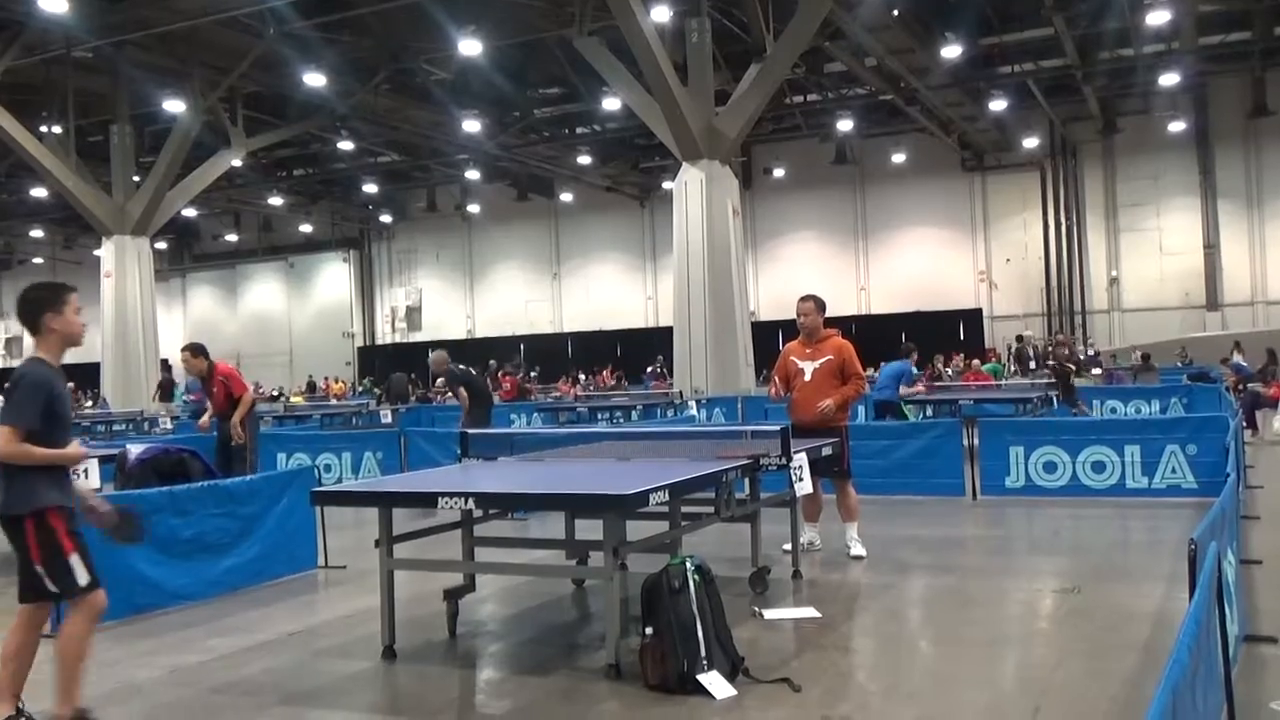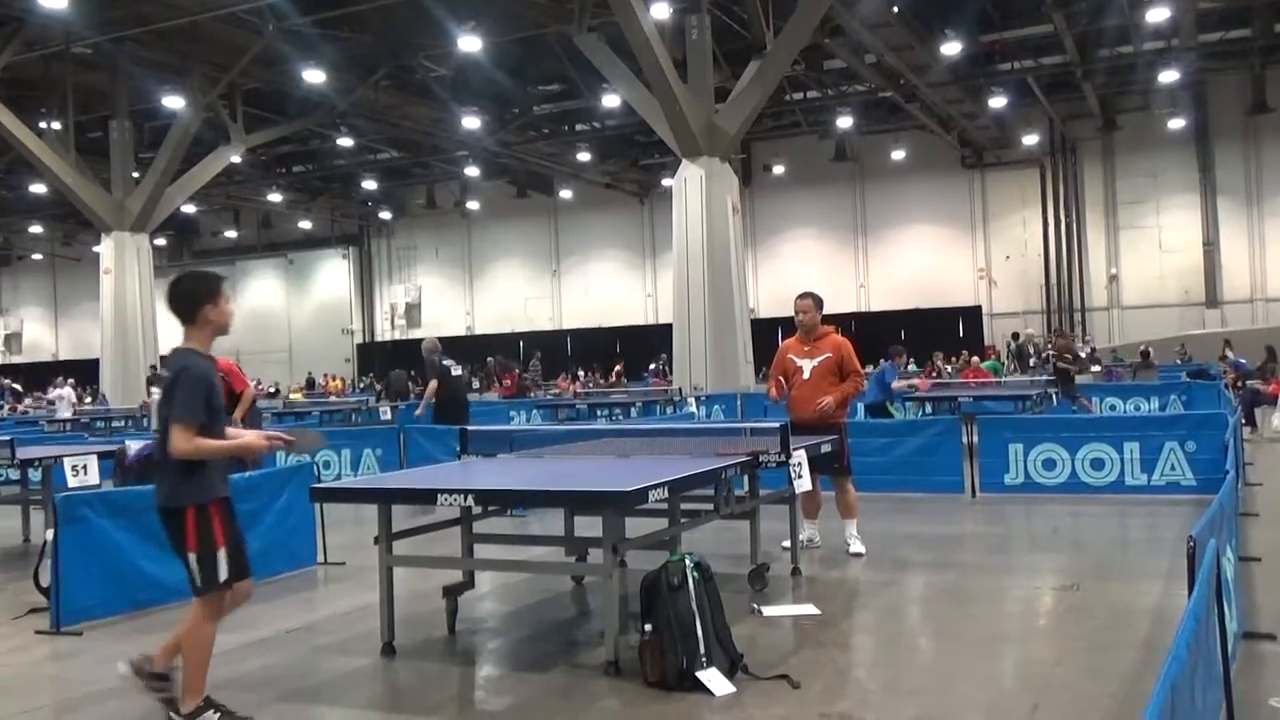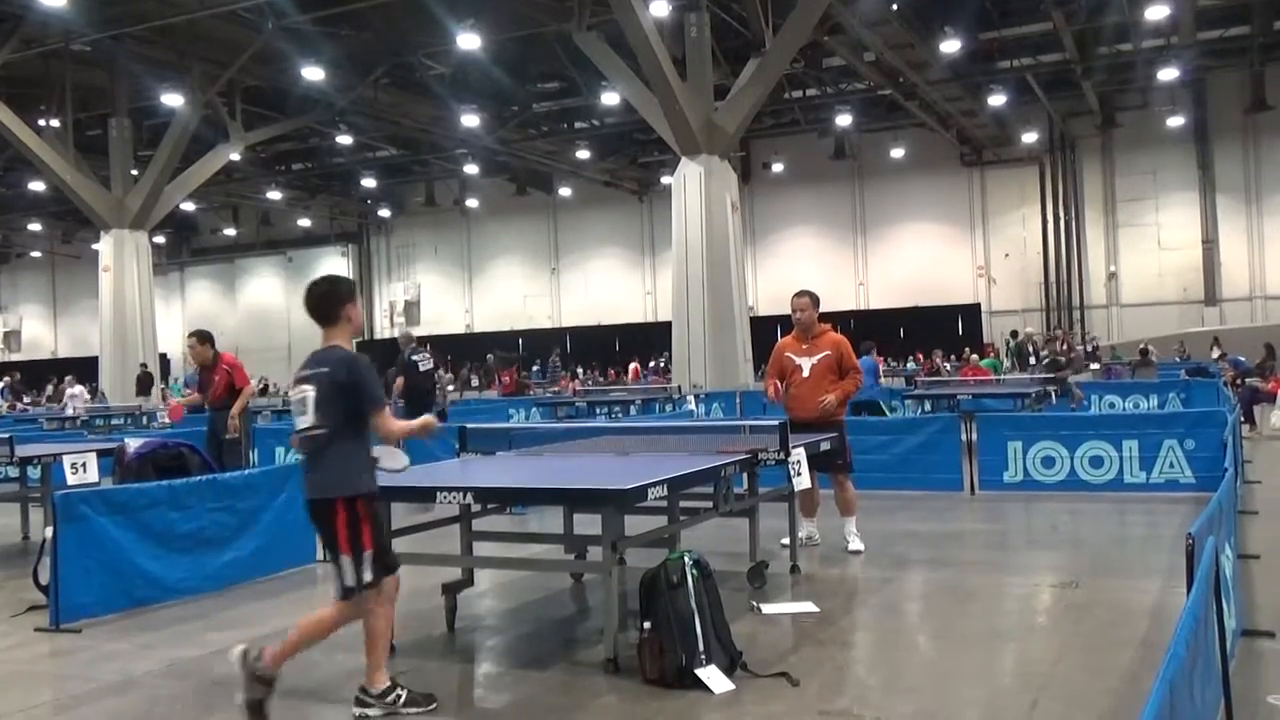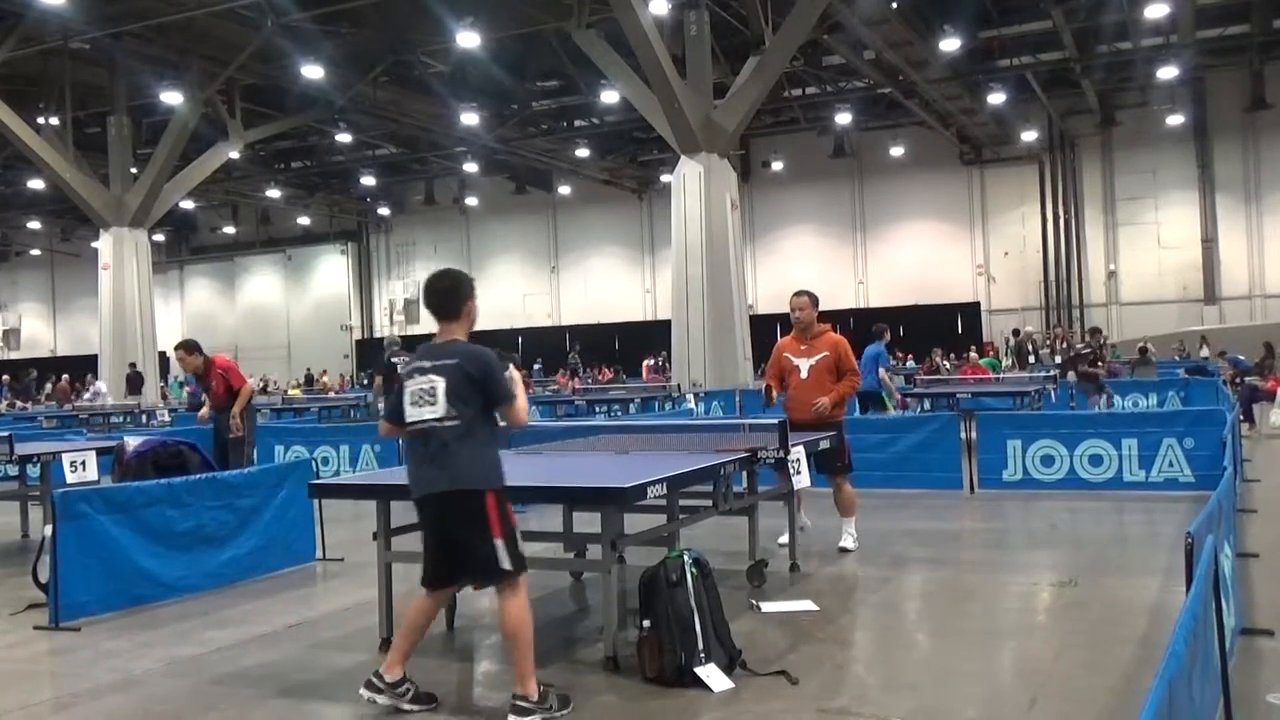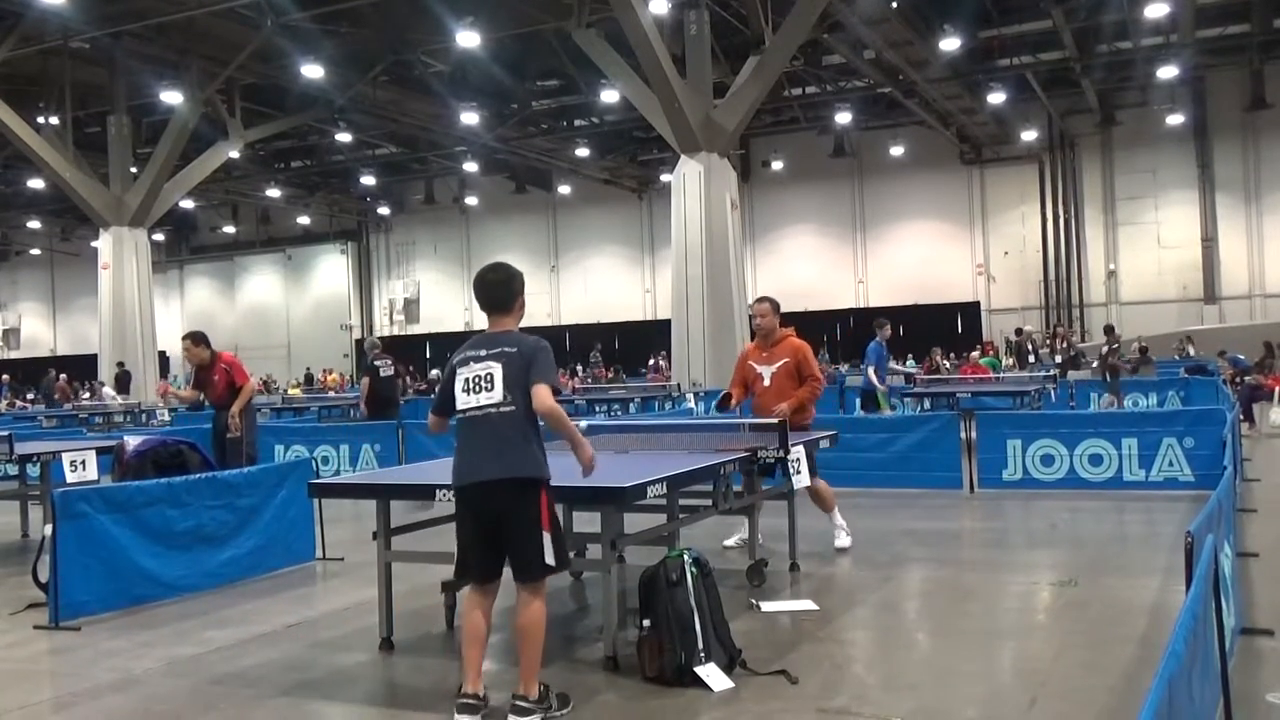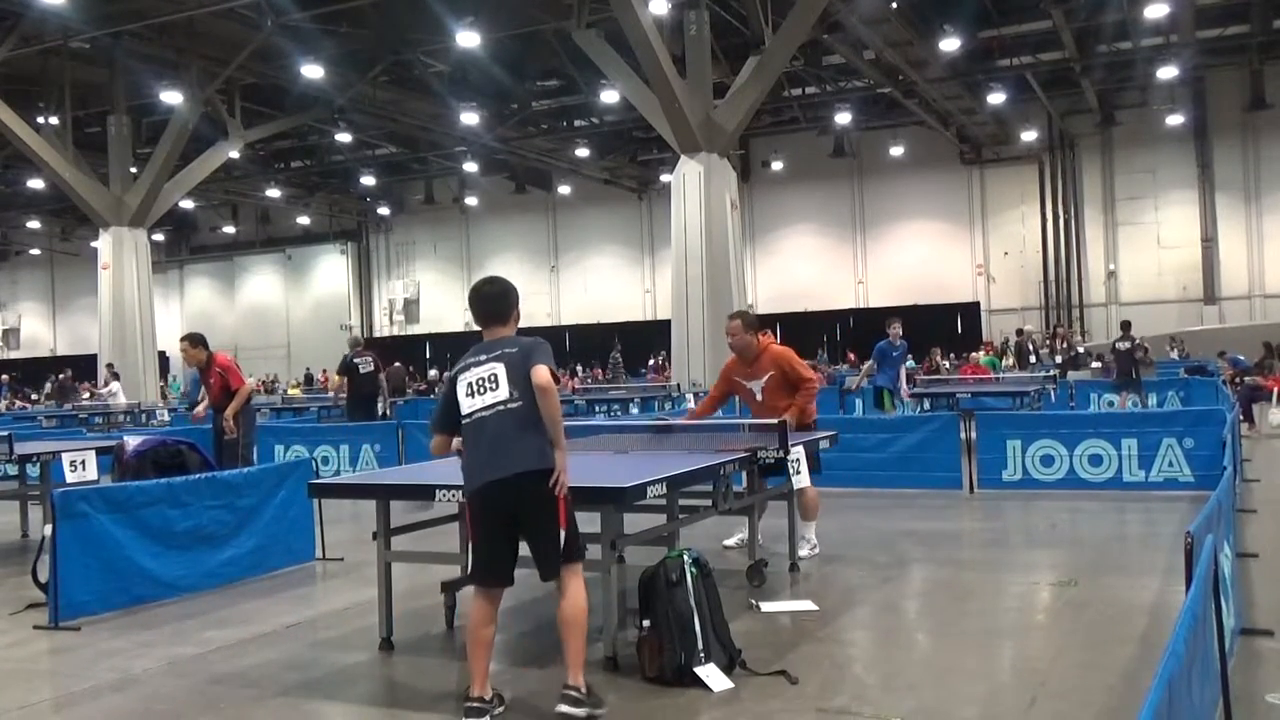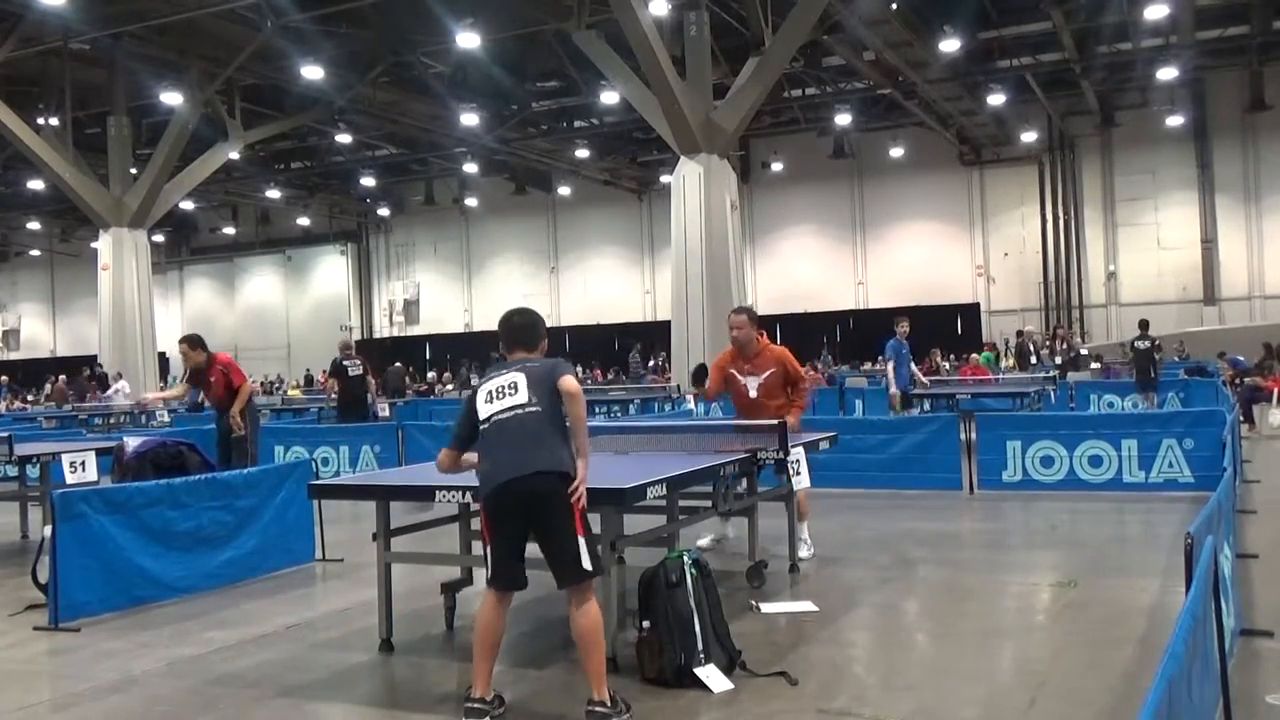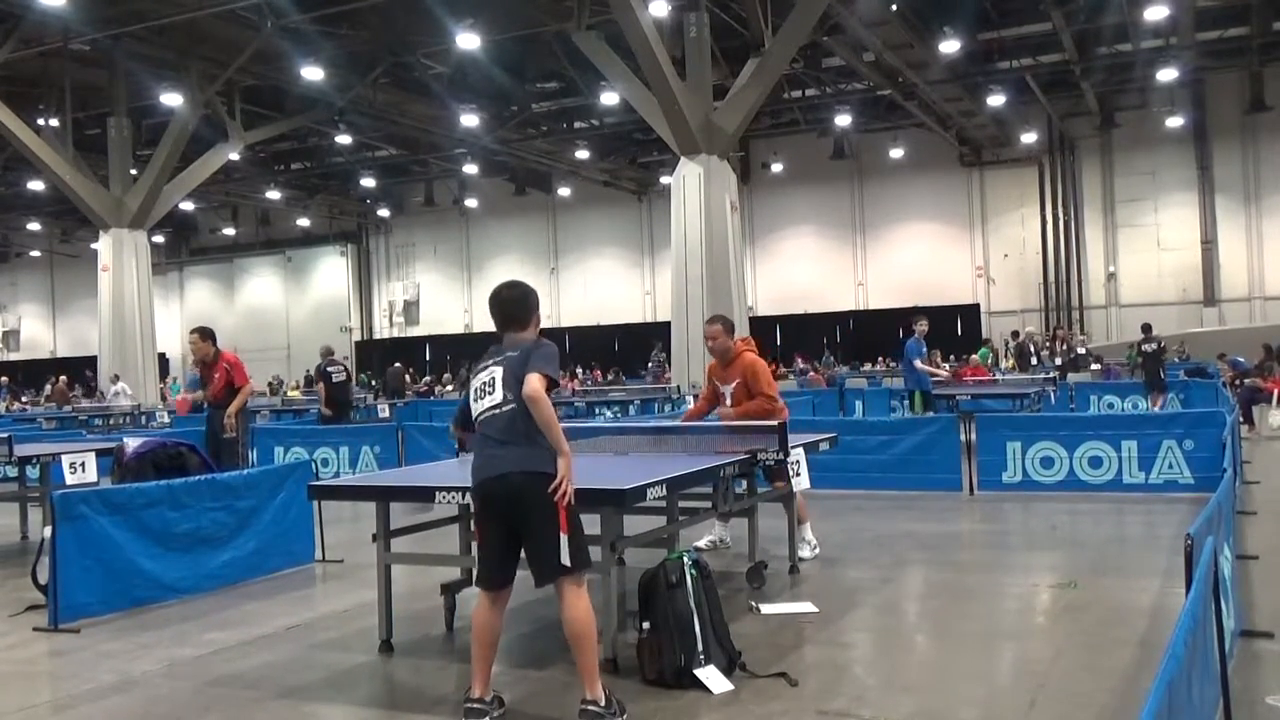
dt=0.4s
person 1, frame 1
left shoulder: (48, 376)
left wrist: (82, 495)
right wrist: (65, 455)
left hip: (46, 507)
left knee: (35, 609)
right knee: (89, 601)
person 1, frame 2
left shoulder: (187, 364)
right shoulder: (194, 370)
right elbow: (182, 445)
left wrist: (252, 437)
right wrist: (246, 445)
left hip: (206, 497)
right hip: (193, 500)
left knee: (236, 588)
right knee: (210, 600)
left ankle: (155, 664)
person 1, frame 3
left shoulder: (310, 368)
right shoulder: (351, 363)
left elbow: (302, 440)
right elbow: (388, 431)
right wrist: (422, 423)
left hip: (326, 490)
right hip: (344, 495)
left knee: (384, 585)
right knee: (354, 602)
right ankle: (261, 661)
person 1, frame 4
left shoulder: (411, 365)
right shoulder: (479, 359)
left elbow: (387, 428)
right elbow: (517, 418)
right wrist: (516, 385)
left hip: (428, 491)
right hip: (473, 488)
left knee: (437, 588)
right knee: (512, 585)
left ankle: (388, 675)
person 1, frame 5
left shoulder: (460, 357)
right shoulder: (532, 348)
left elbow: (435, 421)
right elbow: (544, 404)
right wrist: (579, 442)
left hip: (470, 483)
right hip: (521, 479)
left knee: (480, 588)
right knee: (532, 586)
person 1, frame 6
left shoulder: (461, 369)
right shoulder: (531, 348)
left elbow: (438, 444)
right elbow: (543, 383)
right wrist: (560, 449)
left hip: (482, 484)
right hip: (534, 473)
left knee: (486, 589)
right knee: (569, 574)
person 1, frame 7
left shoulder: (484, 386)
right shoulder: (551, 367)
left elbow: (447, 462)
right elbow: (571, 391)
left wrist: (474, 460)
right wrist: (582, 457)
left hip: (496, 488)
right hip: (547, 478)
left knee: (498, 590)
right knee: (580, 588)
person 1, frame 8
left shoulder: (480, 369)
right shoulder: (539, 350)
left elbow: (461, 430)
right elbow: (534, 391)
right wrist: (563, 454)
left hip: (488, 483)
right hip: (535, 477)
left knee: (492, 590)
right knee: (571, 584)
person 2, frame 1
left shoulder: (841, 347)
right shoulder: (789, 350)
left elbow: (858, 381)
right elbow: (780, 382)
left wrist: (836, 400)
right wrist: (776, 391)
left hip: (832, 427)
right hip: (800, 428)
left knee: (842, 482)
left ankle: (853, 539)
right ankle: (810, 536)
person 2, frame 2
left shoulder: (839, 344)
right shoulder: (787, 347)
left elbow: (856, 378)
right elbow: (776, 378)
left wrist: (836, 397)
right wrist: (775, 390)
left hip: (830, 424)
right hip: (798, 425)
left knee: (841, 479)
left ankle: (852, 535)
right ankle: (810, 533)
person 2, frame 3
left shoulder: (837, 342)
right shoulder: (783, 346)
left elbow: (855, 375)
right elbow: (772, 376)
left wrist: (837, 395)
right wrist: (772, 389)
left hip: (830, 422)
right hip: (797, 423)
left knee: (840, 477)
left ankle: (851, 533)
right ankle: (809, 531)
person 2, frame 4
left shoulder: (836, 342)
right shoulder: (783, 346)
left elbow: (852, 377)
right elbow: (773, 377)
left wrist: (832, 398)
right wrist: (772, 391)
left hip: (828, 423)
right hip: (793, 423)
left knee: (839, 479)
left ankle: (849, 532)
right ankle: (798, 522)
person 2, frame 5
left shoulder: (797, 348)
right shoulder: (748, 353)
left elbow: (815, 383)
right elbow: (738, 386)
left wrist: (791, 404)
right wrist: (733, 398)
left hip: (795, 427)
left knee: (810, 481)
left ankle: (840, 526)
right ankle: (748, 532)
person 2, frame 6
left shoulder: (780, 355)
right shoulder: (731, 367)
left elbow: (810, 383)
right elbow: (713, 399)
left wrist: (793, 412)
right wrist: (687, 420)
left hip: (798, 425)
left ankle: (809, 539)
right ankle: (749, 532)
person 2, frame 7
left shoulder: (778, 355)
right shoulder: (725, 360)
left elbow: (801, 383)
right elbow: (712, 391)
left wrist: (795, 412)
right wrist: (705, 389)
left ankle: (804, 539)
right ankle: (722, 532)
person 2, frame 8
left shoulder: (752, 363)
right shoulder: (713, 368)
left elbow: (769, 402)
right elbow: (708, 400)
left wrist: (736, 413)
right wrist: (687, 417)
left knee: (781, 485)
left ankle: (807, 539)
right ankle: (720, 535)
